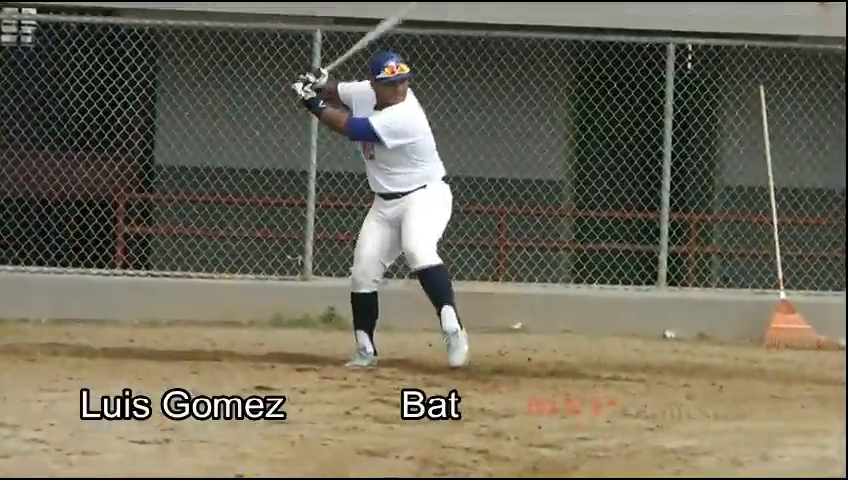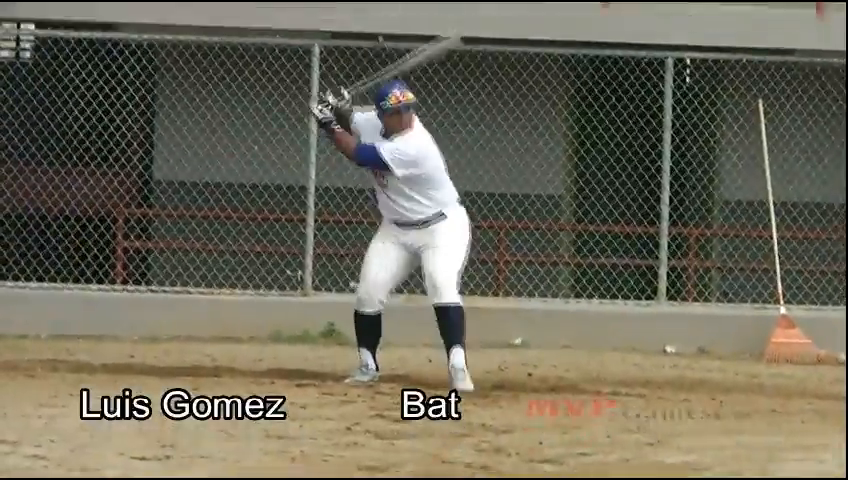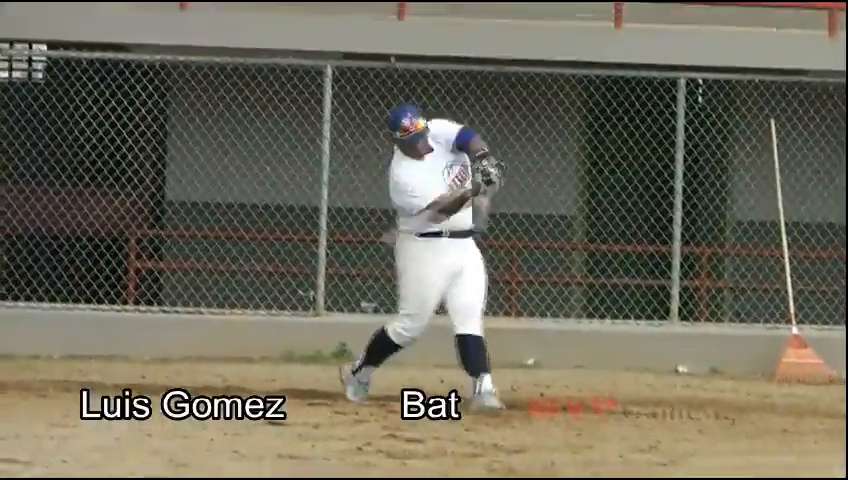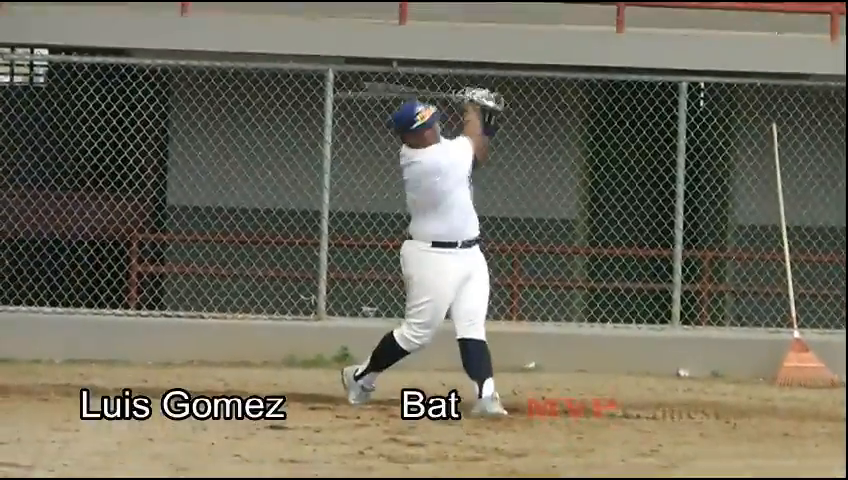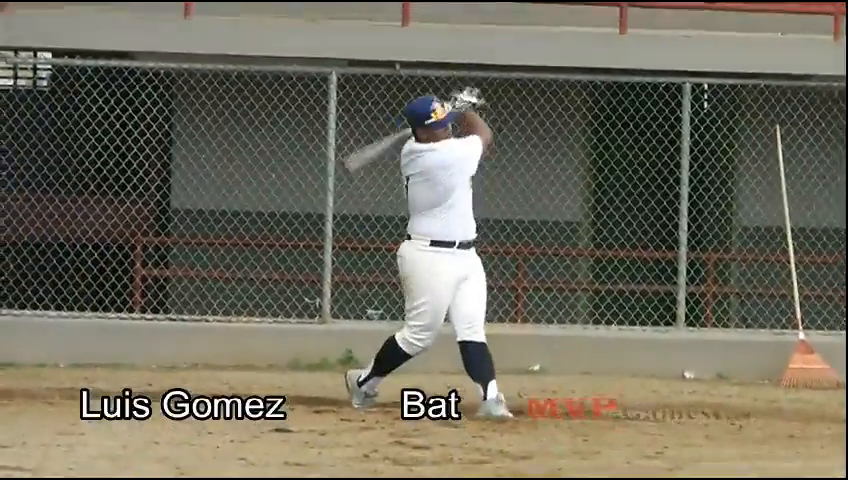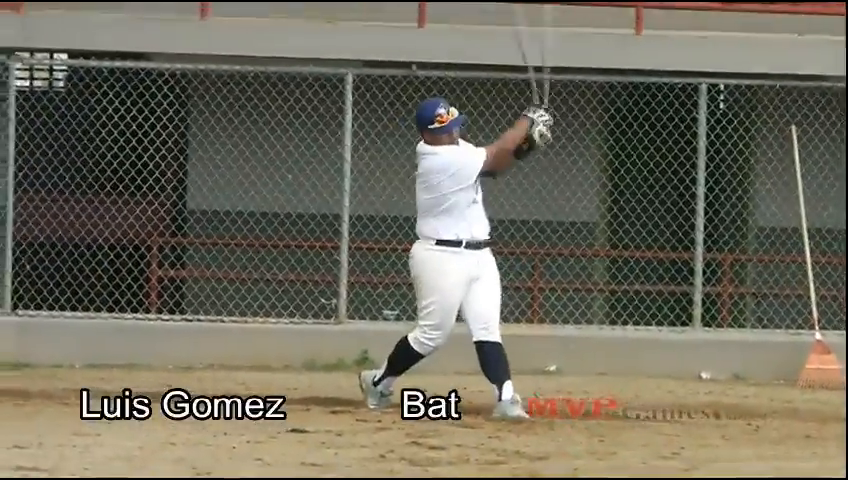
dt=0.2s
person 1, frame 1
left shoulder: (405, 115)
right shoulder: (365, 93)
left elbow: (349, 128)
right elbow: (333, 92)
left wrist: (312, 103)
right wrist: (316, 87)
left hip: (425, 194)
right hip: (386, 202)
left knee: (417, 249)
right knee: (363, 272)
left ankle: (451, 326)
right ankle: (365, 350)
person 1, frame 2
left shoulder: (414, 146)
right shoulder: (374, 123)
left elbow: (357, 154)
right elbow: (346, 121)
left wrist: (328, 124)
right wrist: (337, 108)
left hip: (442, 225)
right hip: (396, 228)
left knee: (441, 283)
right knee: (368, 293)
left ankle: (458, 365)
right ankle: (367, 365)
person 1, frame 3
left shoulder: (438, 132)
right shoulder: (403, 175)
left elbow: (470, 140)
right elbow: (440, 210)
left wrist: (486, 162)
right wrist: (469, 192)
left hip: (463, 246)
right hip: (423, 249)
left knee: (468, 319)
right knee: (410, 324)
left ankle: (484, 391)
right ankle: (358, 373)
person 1, frame 4
left shoulder: (421, 150)
right shoulder: (432, 161)
left elbow: (472, 156)
right elbow: (471, 138)
left wrist: (486, 128)
right wrist: (471, 110)
left hip: (468, 252)
right hip: (433, 257)
left knee: (473, 326)
right knee: (418, 330)
left ankle: (486, 396)
right ankle: (361, 377)
person 1, frame 5
left shoulder: (413, 150)
right shoulder: (449, 155)
left elbow: (467, 142)
right elbow: (484, 136)
left wrist: (457, 111)
right wrist: (465, 109)
left hip: (463, 254)
right hip: (431, 257)
left knee: (472, 328)
right knee: (419, 333)
left ankle: (491, 398)
right ankle: (364, 381)
person 1, frame 6
left shoulder: (453, 150)
right shoulder: (443, 160)
left elbow: (494, 164)
right elbow: (495, 155)
left wrist: (528, 142)
right wrist: (528, 119)
left hip: (478, 255)
right hip: (442, 258)
left knee: (487, 328)
right knee: (431, 333)
left ankle: (506, 399)
right ankle: (377, 381)
